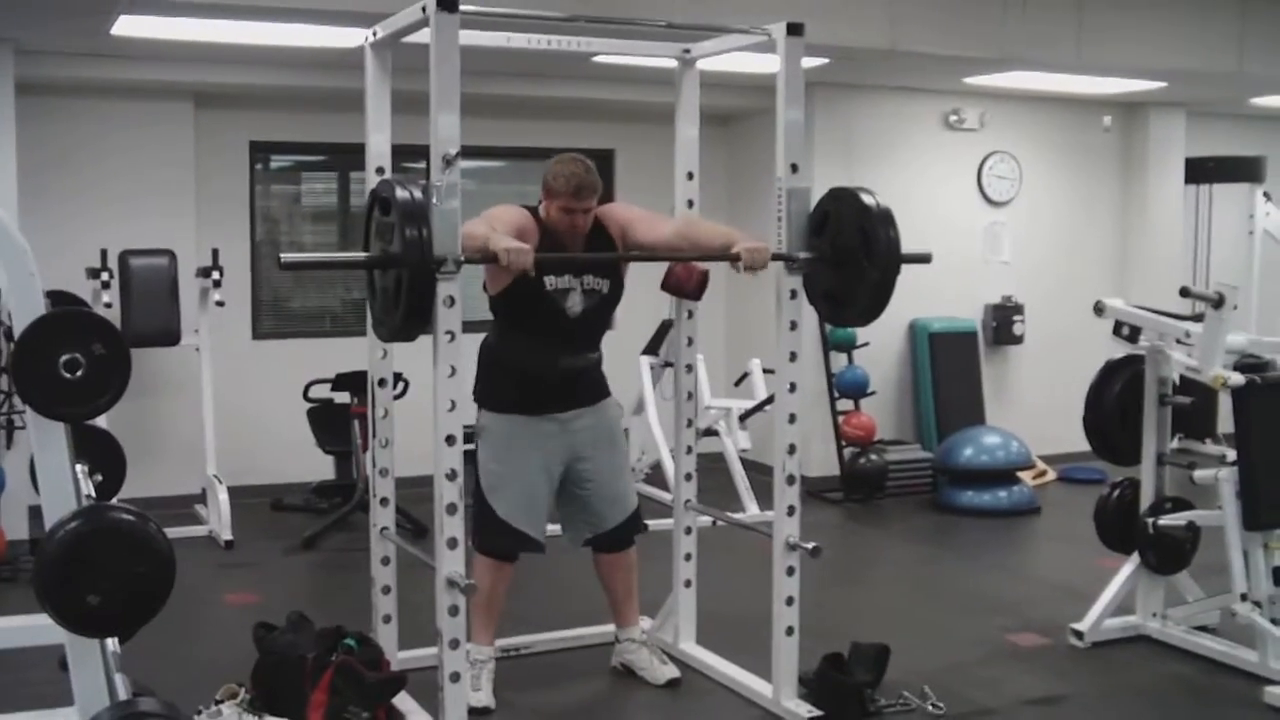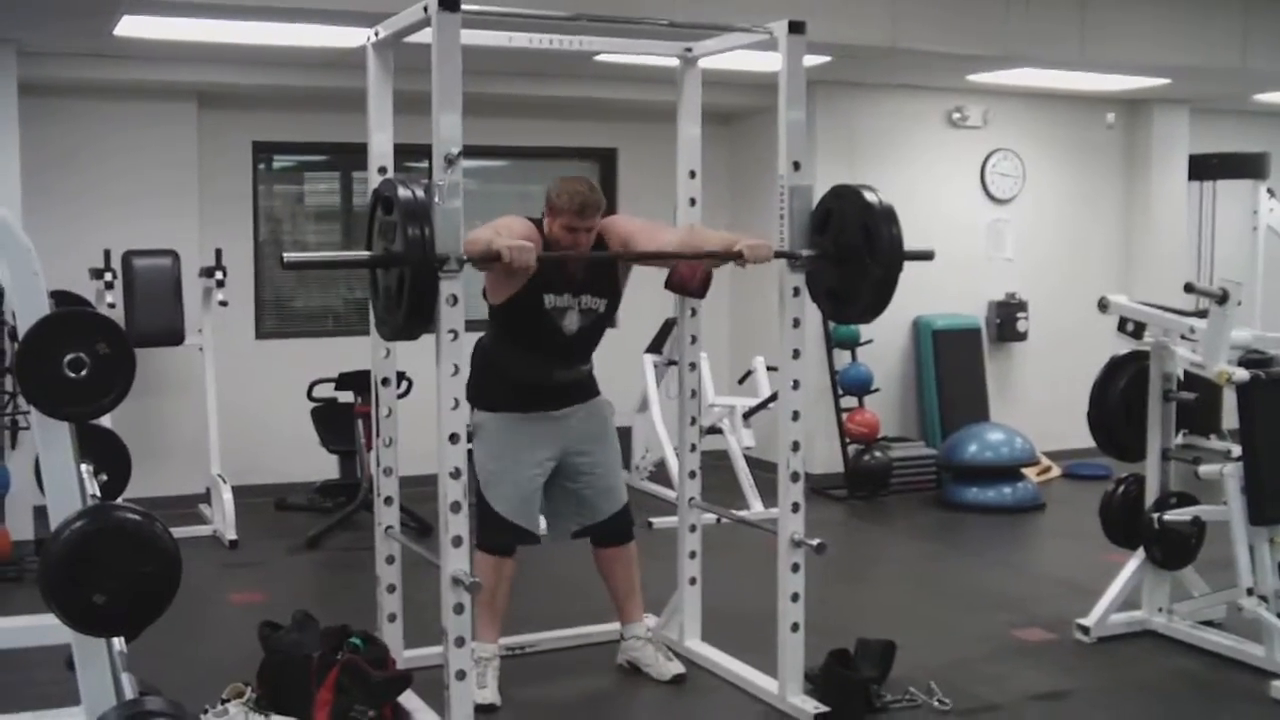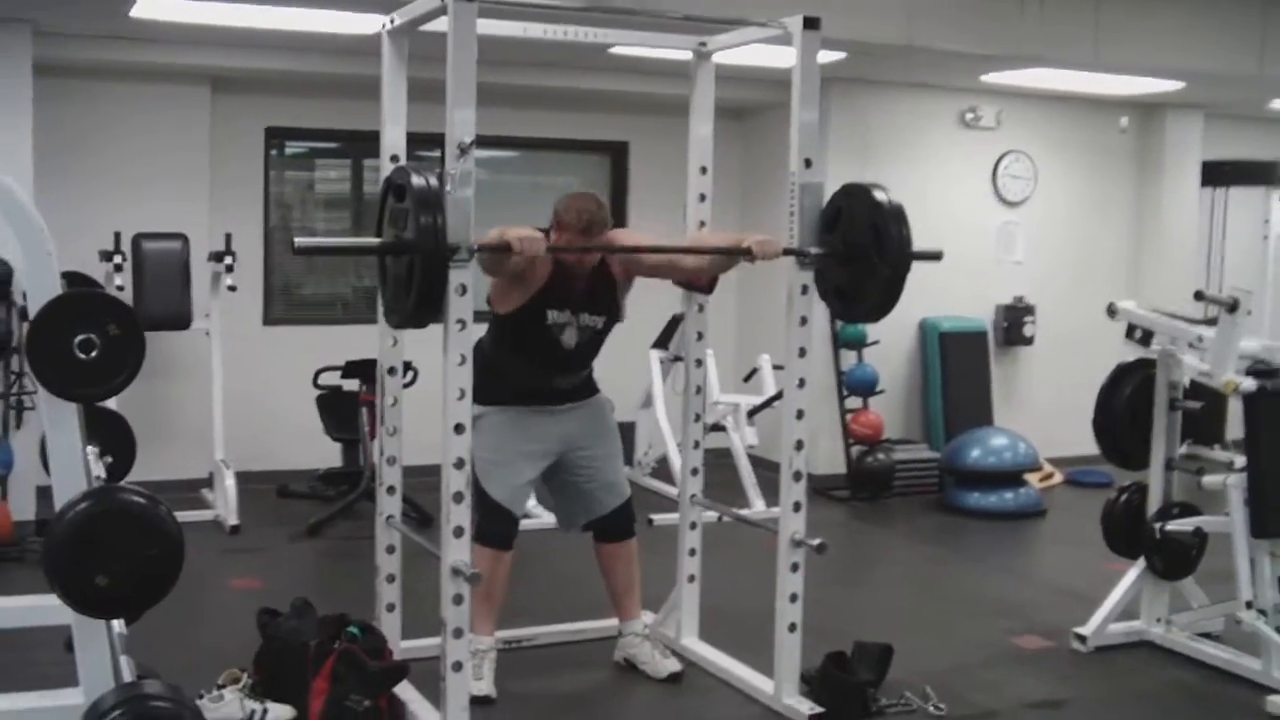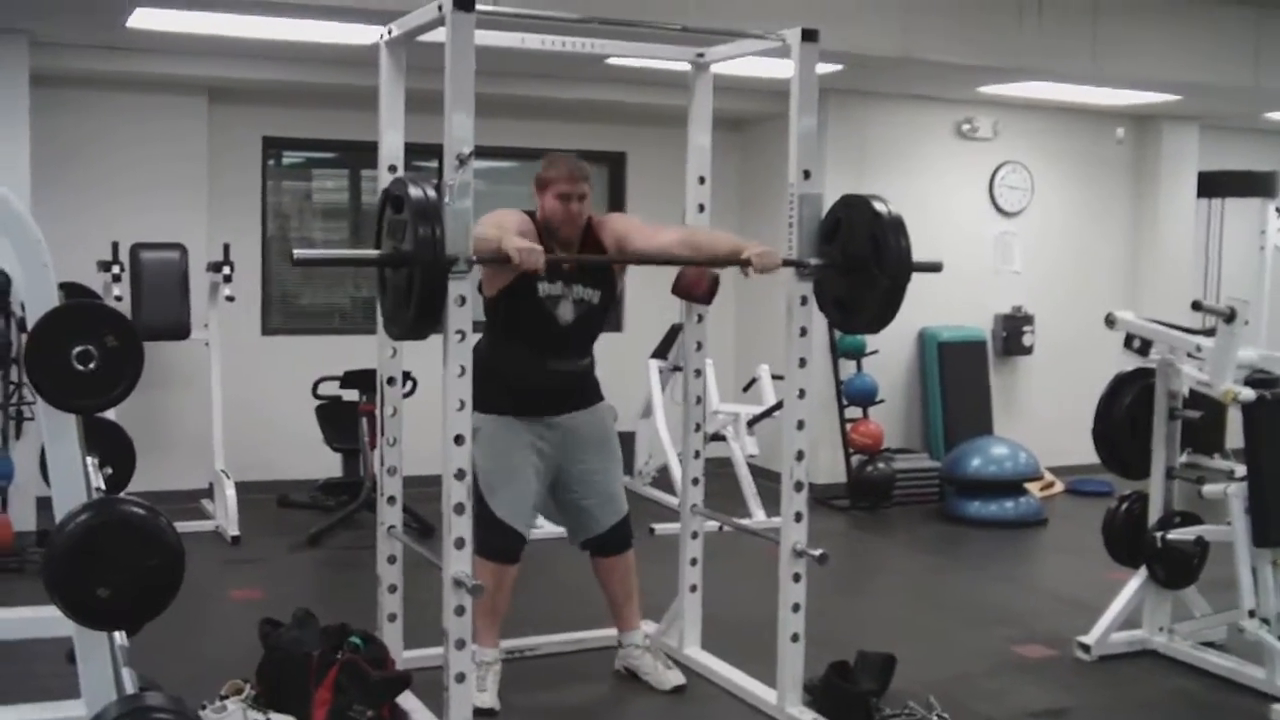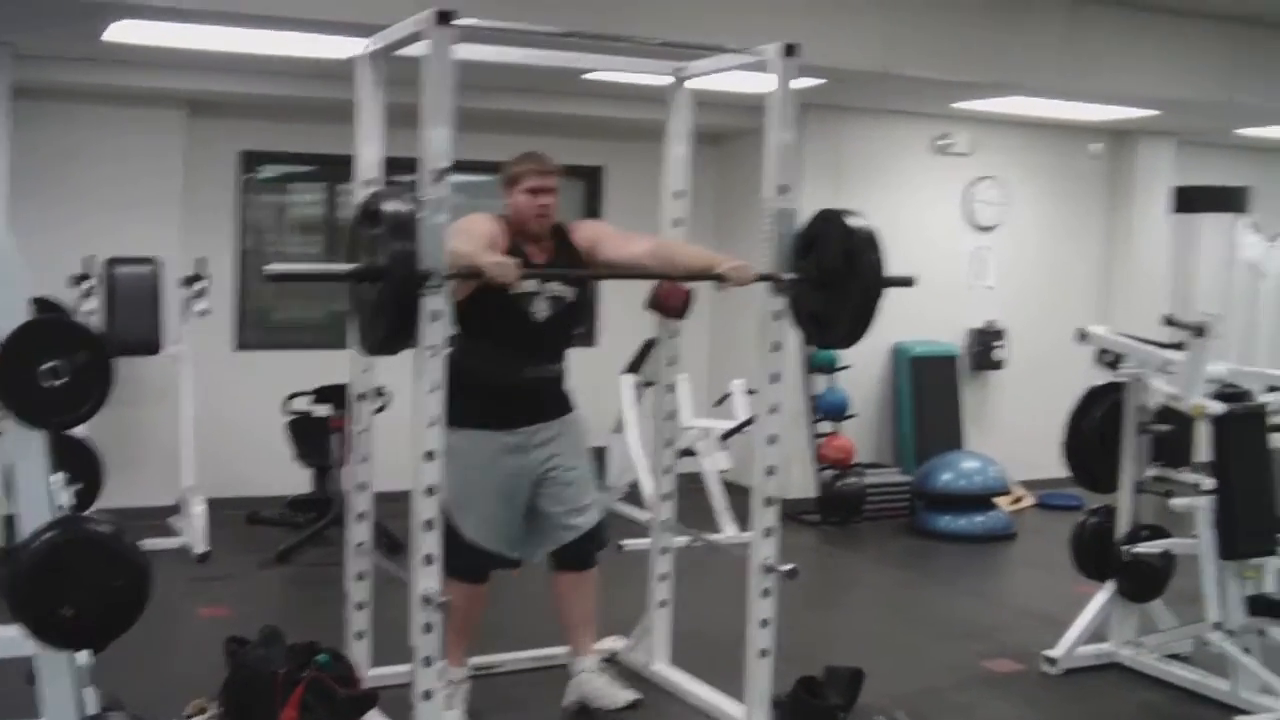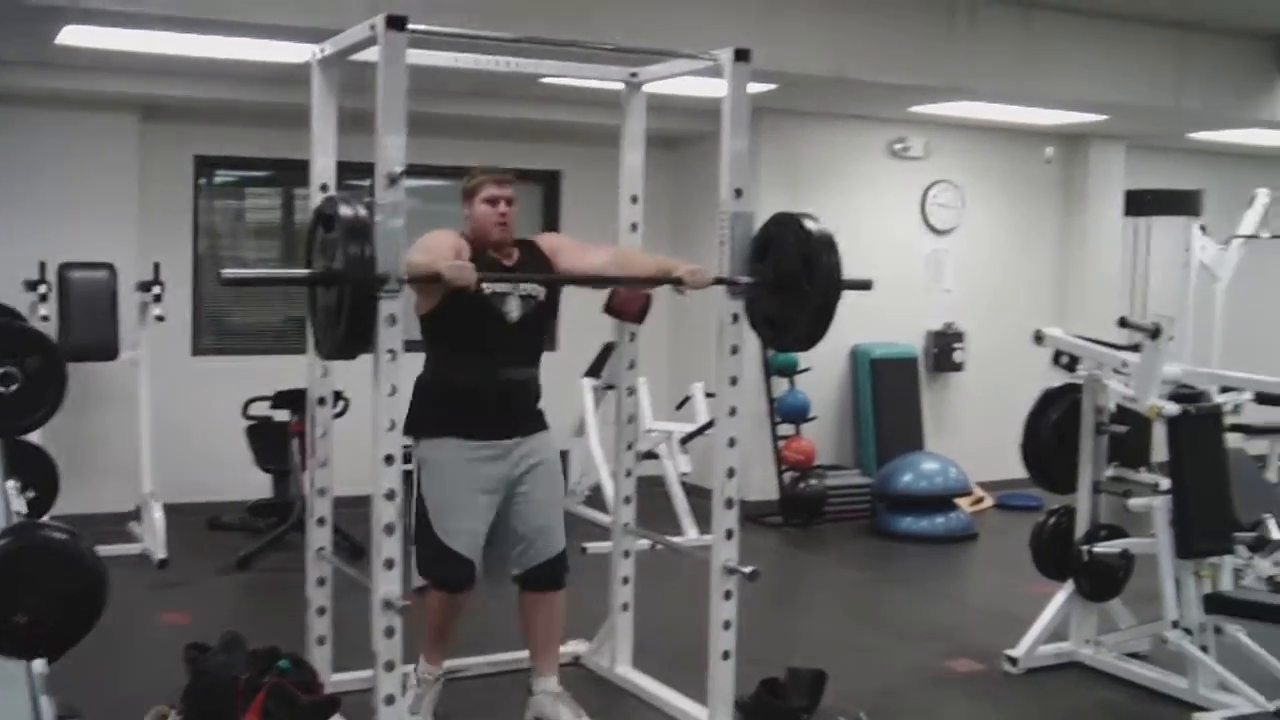
dt=0.2s
person 1, frame 1
left shoulder: (616, 223)
right shoulder: (519, 224)
left elbow: (678, 230)
right elbow: (473, 232)
left wrist: (736, 241)
right wrist: (497, 243)
left hip: (589, 404)
right hip: (515, 411)
left knee: (617, 524)
right knee: (500, 533)
left ankle: (631, 641)
right ankle: (478, 659)
person 1, frame 2
left shoulder: (617, 238)
right shoulder: (519, 241)
left elbow: (678, 239)
right elbow: (478, 243)
left wrist: (734, 243)
right wrist: (500, 244)
left hip: (579, 404)
right hip: (507, 411)
left knee: (614, 519)
right knee: (499, 528)
left ankle: (636, 638)
right ankle: (483, 659)
person 1, frame 3
left shoulder: (621, 254)
right shoulder: (525, 255)
left elbow: (687, 255)
right elbow: (490, 246)
left wrist: (744, 243)
right wrist: (513, 242)
left hip: (579, 402)
right hip: (507, 408)
left knee: (615, 516)
right knee: (496, 521)
left ankle: (633, 635)
right ankle: (479, 652)
person 1, frame 4
left shoulder: (611, 234)
right shoulder: (515, 227)
left elbow: (677, 240)
right elbow: (484, 237)
left wrist: (745, 248)
right wrist: (510, 247)
left hip: (581, 408)
right hip: (507, 414)
left knee: (611, 529)
right knee: (500, 534)
left ankle: (633, 643)
right ankle: (484, 661)
person 1, frame 5
left shoulder: (582, 239)
right shoulder: (484, 231)
left elbow: (651, 250)
right elbow: (456, 249)
left wrist: (718, 263)
right wrist: (482, 261)
left hip: (553, 419)
right hip: (480, 425)
left knee: (578, 543)
right knee: (471, 554)
left ankle: (585, 673)
person 1, frame 6
left shoulder: (547, 251)
right shoulder: (447, 246)
left elbow: (613, 260)
right elbow: (415, 264)
left wrist: (673, 269)
right wrist: (440, 268)
left hip: (525, 432)
right hip: (453, 436)
left knee: (546, 562)
right knee: (451, 566)
right ankle: (428, 673)
